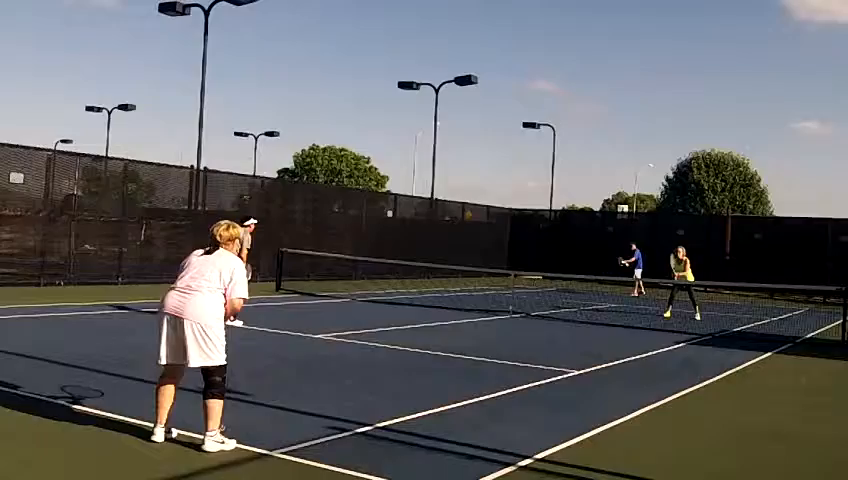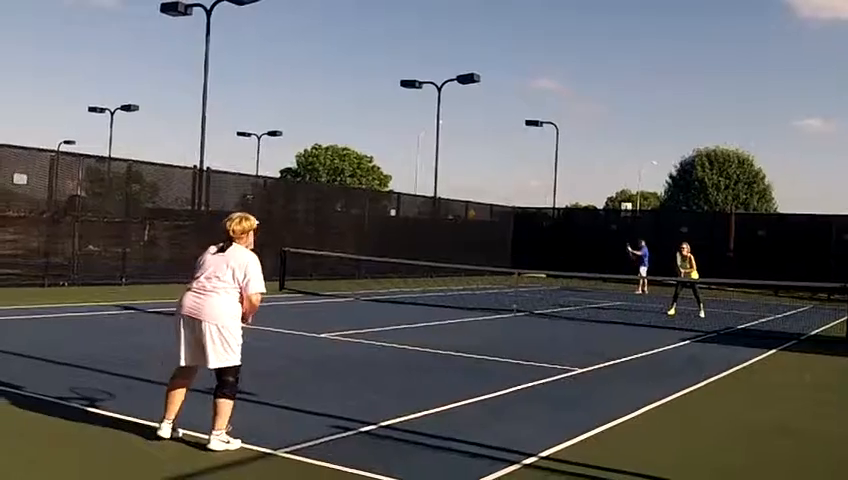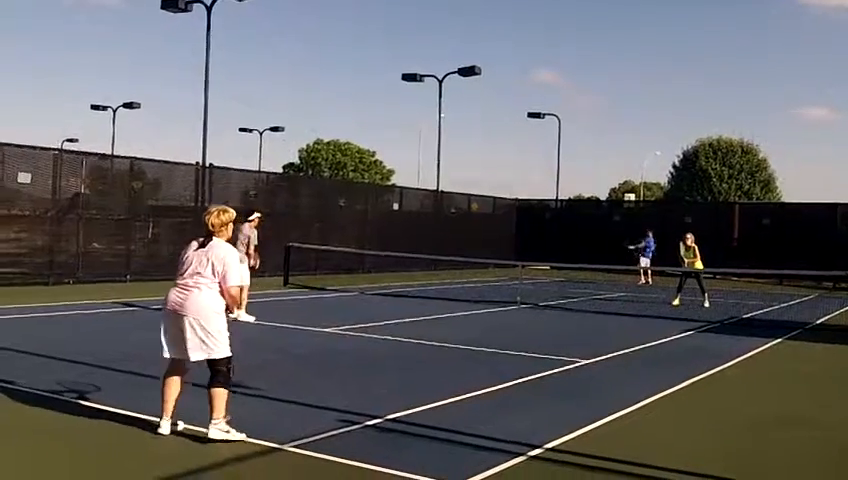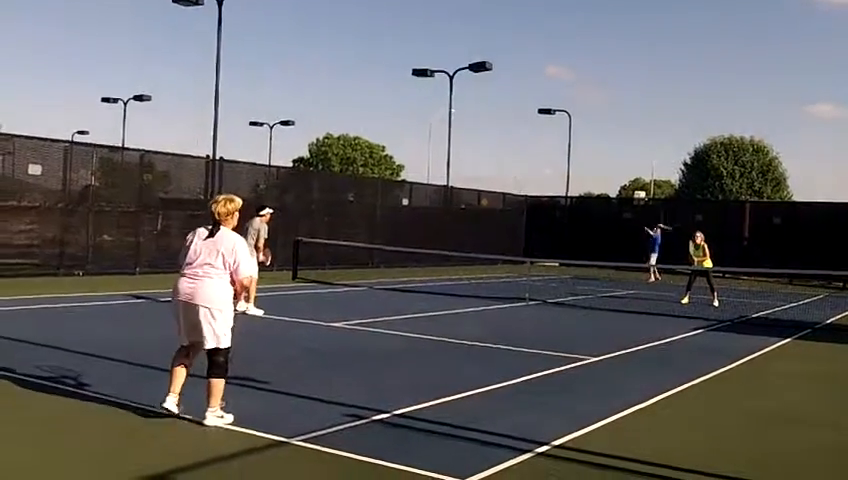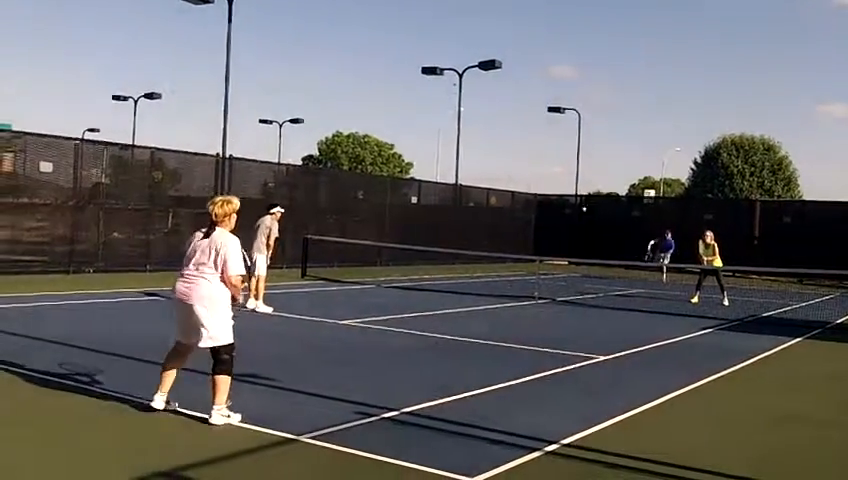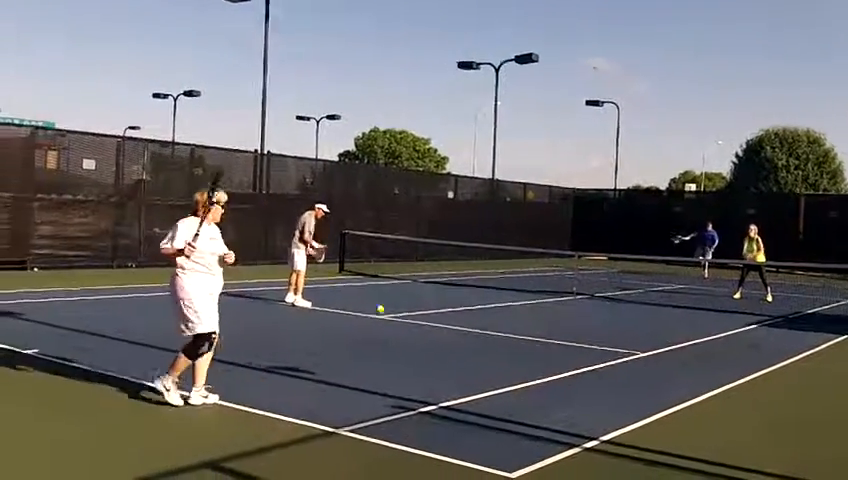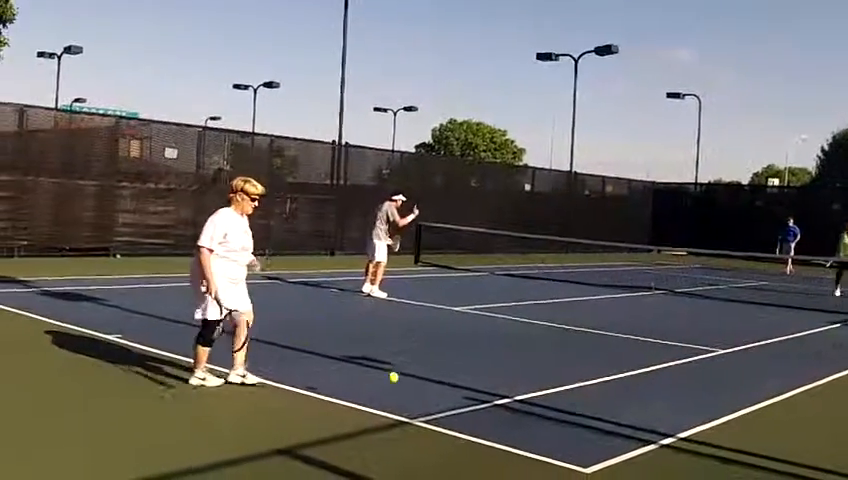
dt=0.5s
person 1, frame 1
left shoulder: (194, 255)
right shoulder: (235, 263)
right elbow: (235, 303)
right wrist: (223, 315)
left hip: (172, 307)
right hip: (202, 315)
left knee: (171, 371)
right knee: (215, 376)
left ankle: (159, 428)
right ankle: (213, 436)
person 1, frame 2
left shoulder: (209, 252)
right shoulder: (248, 258)
right elbow: (253, 299)
right wrist: (246, 316)
left hip: (190, 308)
right hip: (219, 316)
left knee: (185, 369)
right knee: (228, 376)
left ankle: (167, 424)
right ankle: (218, 436)
person 1, frame 3
left shoulder: (192, 246)
right shoulder: (227, 251)
right elbow: (232, 291)
right wrist: (232, 306)
left hip: (175, 304)
right hip: (204, 311)
left knee: (177, 364)
right knee: (221, 367)
left ankle: (166, 420)
right ankle: (218, 424)
person 1, frame 4
left shoulder: (195, 234)
right shoulder: (235, 241)
left elbow: (183, 264)
right elbow: (244, 281)
right wrist: (235, 291)
left hip: (185, 292)
right hip: (212, 299)
left knee: (189, 346)
right knee: (218, 355)
left ankle: (172, 397)
right ankle: (213, 412)
person 1, frame 5
left shoulder: (197, 237)
right shoulder: (230, 241)
right elbow: (234, 279)
right wrist: (238, 293)
left hip: (185, 295)
right hip: (210, 301)
left knee: (182, 346)
right knee: (224, 354)
left ankle: (160, 396)
right ankle: (219, 410)
person 1, frame 6
left shoulder: (213, 230)
right shoulder: (186, 225)
left elbow: (219, 253)
right elbow: (164, 249)
left wrist: (227, 257)
right wrist: (180, 251)
left hip: (207, 293)
right hip: (192, 290)
left knee: (206, 339)
right knee: (205, 339)
left ankle: (198, 390)
right ankle: (168, 380)
person 1, frame 7
left shoulder: (243, 219)
right shoulder: (221, 218)
right elbow: (204, 250)
left wrist: (251, 260)
right wrist: (210, 280)
left hip: (234, 280)
right hip: (215, 279)
left knee: (245, 318)
right knee: (212, 324)
left ankle: (238, 370)
right ankle: (199, 373)
